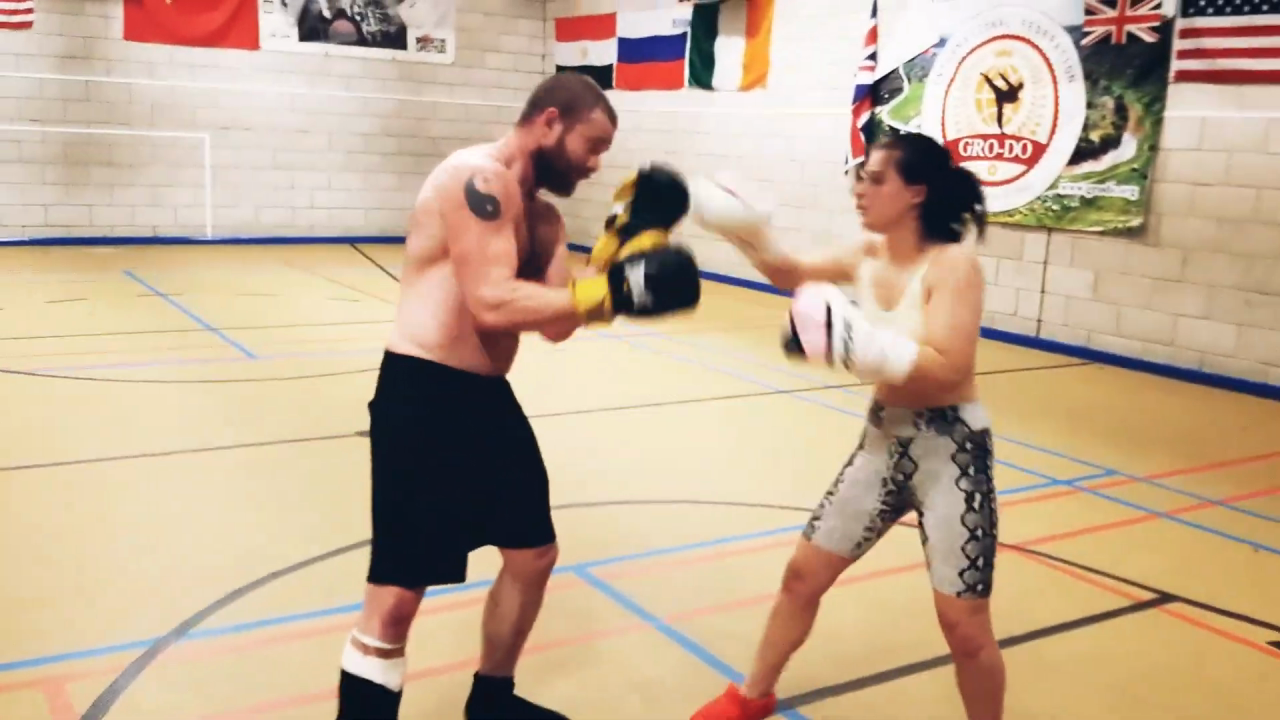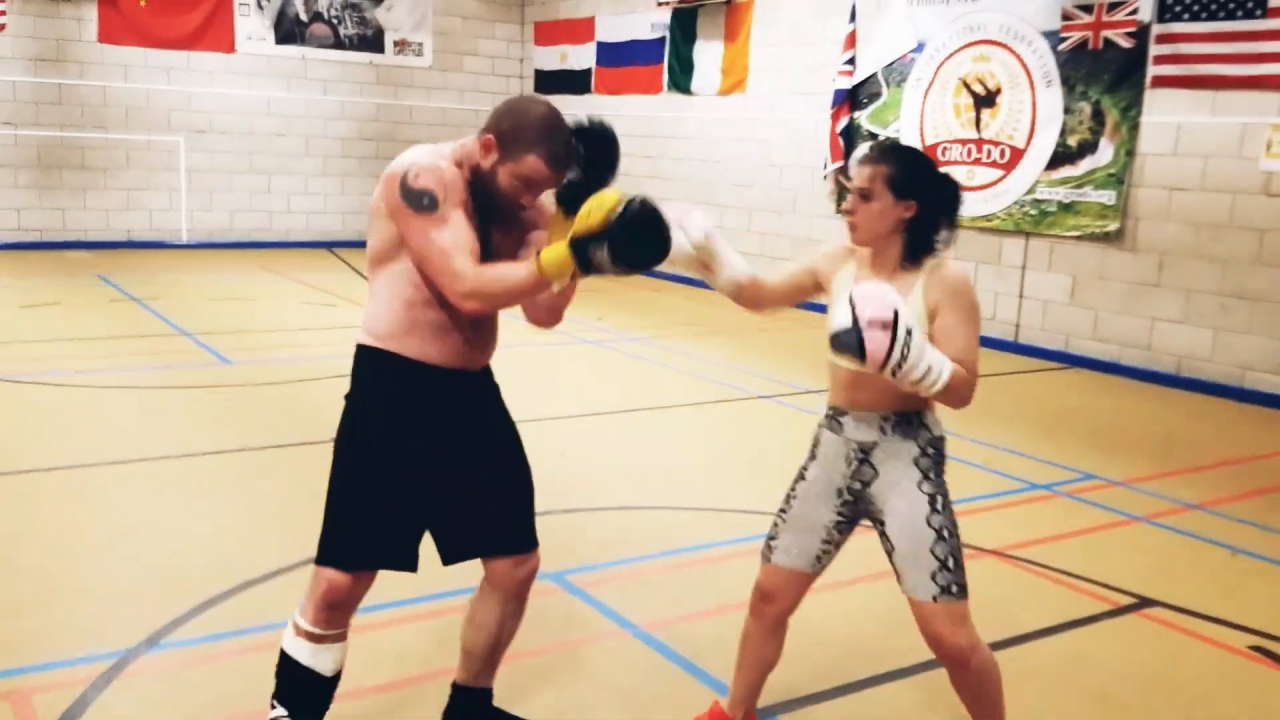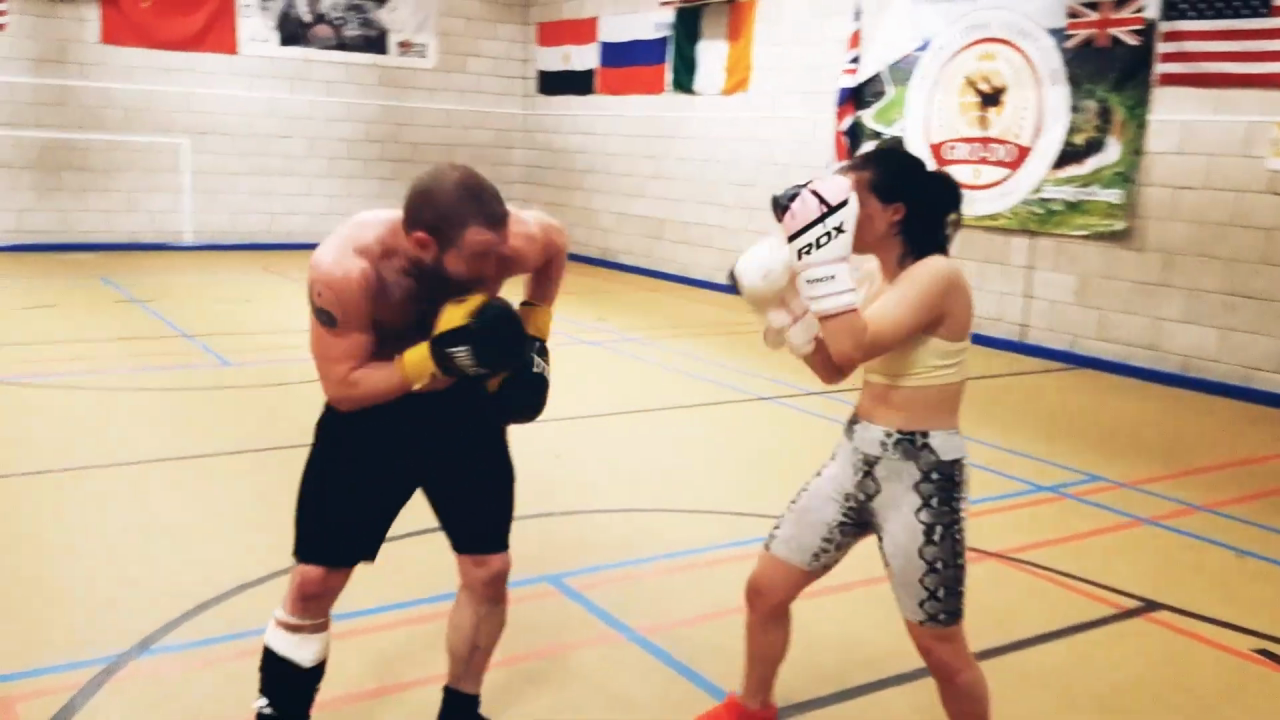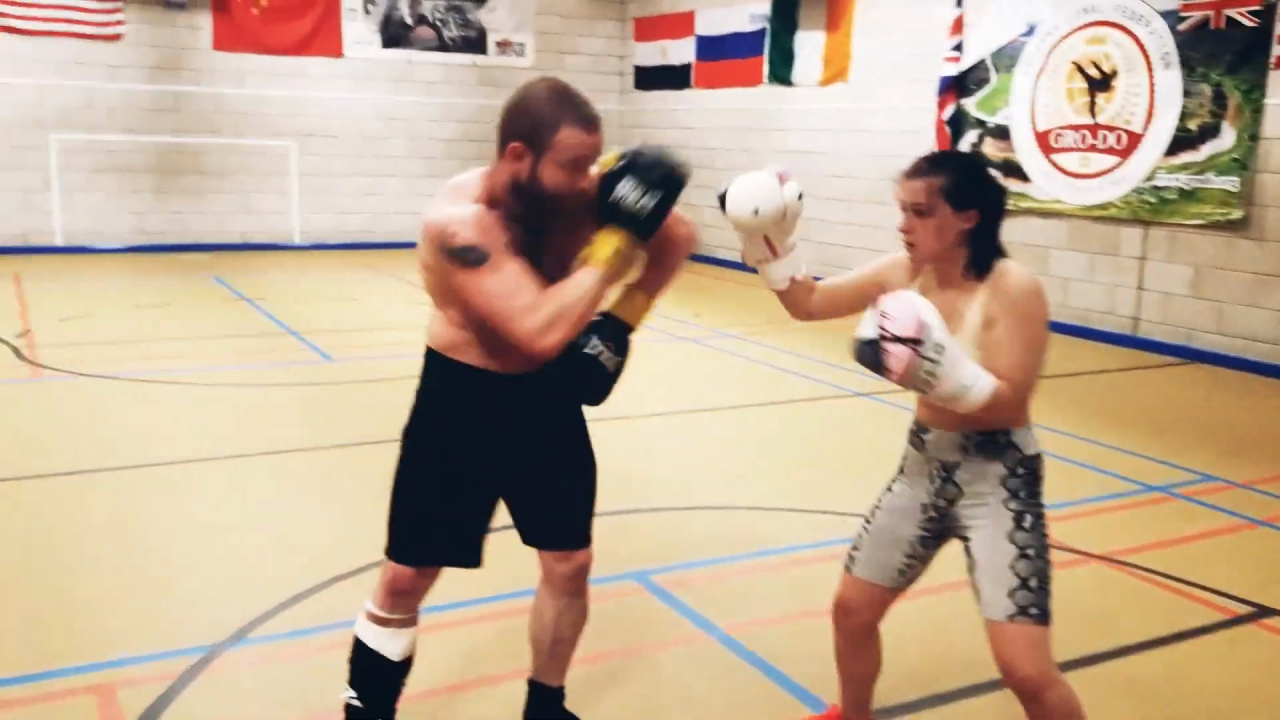
dt=0.3s
person 1, frame 1
left shoulder: (541, 213)
right shoulder: (480, 176)
left elbow: (554, 312)
right elbow: (492, 302)
left wrist: (622, 239)
right wrist: (612, 291)
left hip: (488, 397)
right hip: (421, 399)
left knee: (534, 556)
right knee: (396, 596)
person 1, frame 2
left shoulder: (527, 201)
right shoulder: (424, 175)
left elbow: (545, 309)
right elbow: (469, 290)
left wrist: (585, 221)
right wrist: (582, 252)
left hip: (473, 394)
right hip: (393, 391)
left knee: (515, 567)
right knee: (340, 584)
person 1, frame 3
left shoulder: (509, 238)
right shoulder: (344, 265)
left elbow: (553, 244)
right elbow: (344, 387)
left wrist: (529, 339)
right wrist: (435, 358)
left hip: (463, 399)
right hip: (369, 408)
left knee: (488, 570)
right knee: (314, 581)
person 1, frame 4
left shoulder: (584, 192)
right shoulder: (457, 219)
left elbow: (675, 237)
right elbow: (539, 332)
left wrist: (618, 320)
right wrist: (609, 241)
left hip: (547, 387)
right hip: (460, 394)
left knee: (569, 563)
right knee: (407, 575)
person 2, frame 1
left shoulder: (954, 266)
right shoulder: (869, 257)
left elbow: (948, 372)
right elbow: (787, 273)
left wrist: (854, 342)
right wrist: (739, 227)
left hip: (950, 449)
right hip: (883, 440)
left knee: (964, 626)
right knee: (803, 575)
person 2, frame 2
left shoulder: (948, 283)
right shoulder: (841, 260)
left elbow: (960, 390)
right elbow: (758, 294)
left wrist: (904, 352)
right wrist: (706, 251)
left hip: (907, 460)
right hip: (835, 448)
left knee: (951, 637)
right knee: (770, 596)
person 2, frame 3
left shoulder: (938, 277)
right shoulder: (871, 273)
left elbow: (852, 346)
right elbow: (832, 366)
left wrist: (820, 251)
left hip: (920, 474)
right hip: (856, 456)
left knee: (941, 651)
right knee: (765, 588)
person 2, frame 4
left shoulder: (1017, 287)
right shoulder: (906, 271)
left elbow: (1011, 409)
right elbow: (806, 300)
left wrist: (937, 365)
right wrist: (768, 238)
left hip: (999, 476)
right hip: (926, 465)
left knee: (1025, 667)
right knee: (852, 609)
